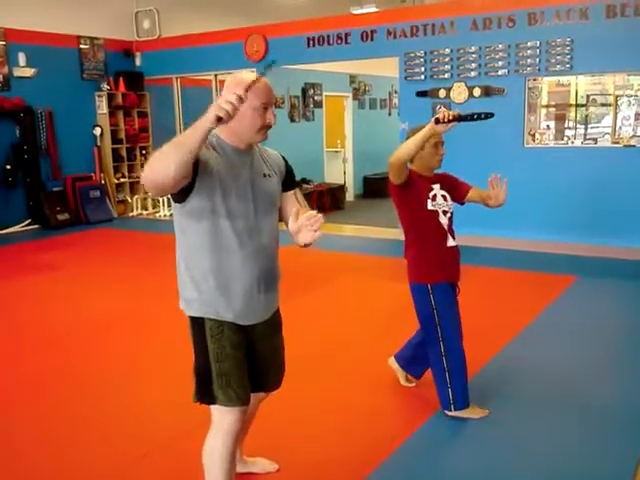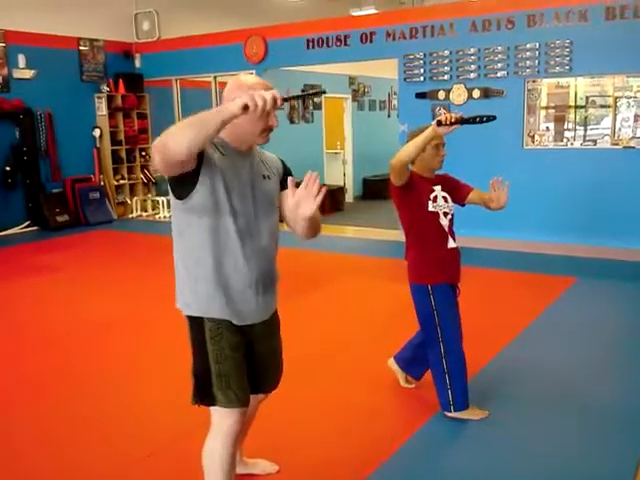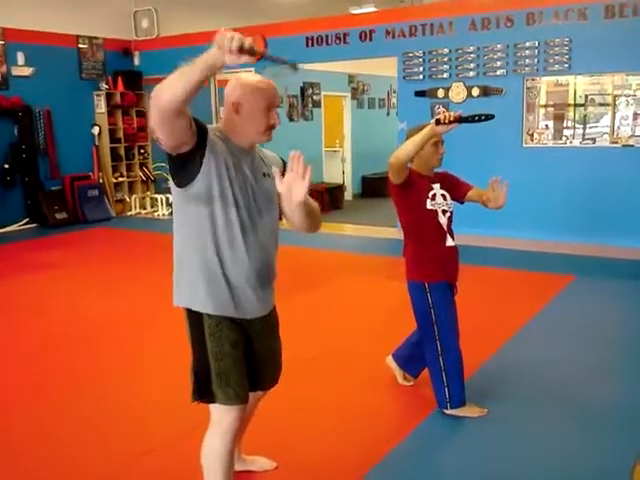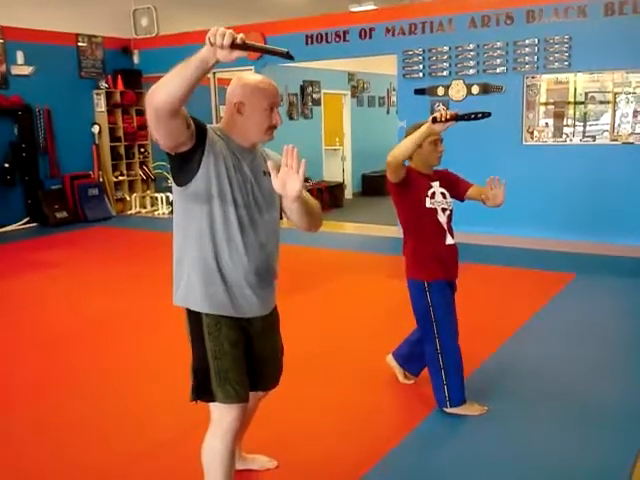
dt=0.3s
person 1, frame 1
left shoulder: (274, 162)
right shoulder: (198, 155)
left elbow: (298, 216)
right elbow: (153, 180)
left wrist: (305, 229)
right wrist: (209, 120)
left hip: (263, 304)
right hip: (216, 310)
left knee: (257, 391)
right knee: (228, 413)
person 1, frame 2
left shoulder: (272, 166)
right shoulder: (197, 155)
left elbow: (305, 229)
right elbow: (163, 153)
left wrist: (305, 214)
right wrist: (232, 109)
left hip: (261, 306)
right hip: (215, 310)
left knee: (256, 393)
right knee: (227, 415)
person 1, frame 3
left shoulder: (270, 162)
right shoulder: (196, 147)
left elbow: (309, 225)
right elbow: (163, 103)
left wrist: (298, 200)
right wrist: (218, 57)
left hip: (259, 302)
right hip: (213, 306)
left knee: (254, 391)
right knee: (226, 412)
person 1, frame 4
left shoulder: (272, 163)
right shoulder: (197, 146)
left elbow: (311, 223)
right elbow: (159, 103)
left wrist: (294, 196)
right wrist: (210, 55)
left hip: (260, 303)
right hip: (214, 305)
left knee: (256, 390)
right knee: (227, 411)
person 2, frame 1
left shoulder: (444, 181)
right shoulder: (404, 182)
left elbow: (477, 194)
right elbow: (395, 161)
left wrist: (494, 199)
right wrist: (432, 128)
left hip: (445, 272)
right hip: (427, 275)
left knee: (437, 330)
right knee: (446, 339)
left ankle: (404, 362)
right ankle: (456, 404)
person 2, frame 2
left shoulder: (445, 182)
right shoulder: (405, 183)
left elbow: (477, 196)
right elbow: (397, 163)
left wrist: (494, 201)
right wrist: (434, 130)
left hip: (445, 273)
right hip: (427, 276)
left knee: (437, 330)
right knee: (446, 339)
left ankle: (403, 362)
right ankle: (456, 405)
person 2, frame 3
left shoulder: (444, 180)
right shoulder: (404, 181)
left elbow: (476, 193)
right elbow: (396, 161)
left wrist: (492, 199)
right wrist: (433, 127)
left hip: (444, 270)
right hip: (424, 274)
left knee: (435, 328)
right knee: (443, 337)
left ankle: (401, 360)
right ankle: (452, 402)
person 2, frame 4
left shoulder: (445, 178)
right shoulder: (403, 180)
left elbow: (476, 191)
right elbow: (392, 160)
left wrist: (492, 197)
right wrist: (429, 127)
left hip: (444, 269)
right hip: (424, 272)
left knee: (436, 327)
right knee: (442, 335)
left ankle: (402, 359)
right ankle: (452, 401)
